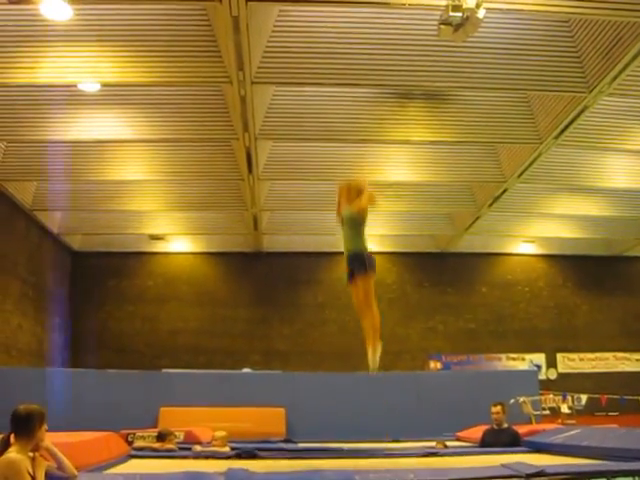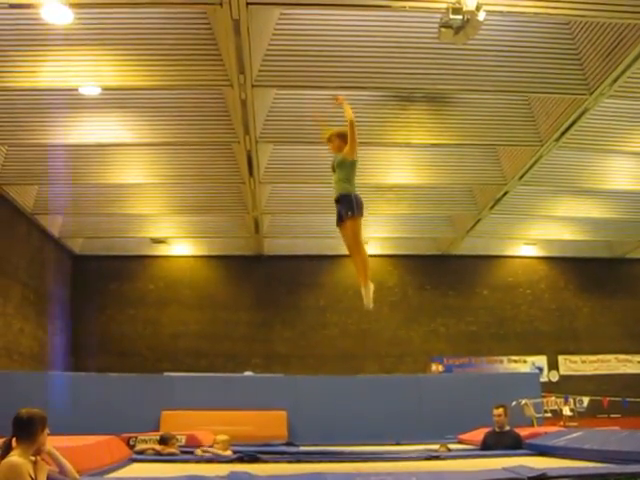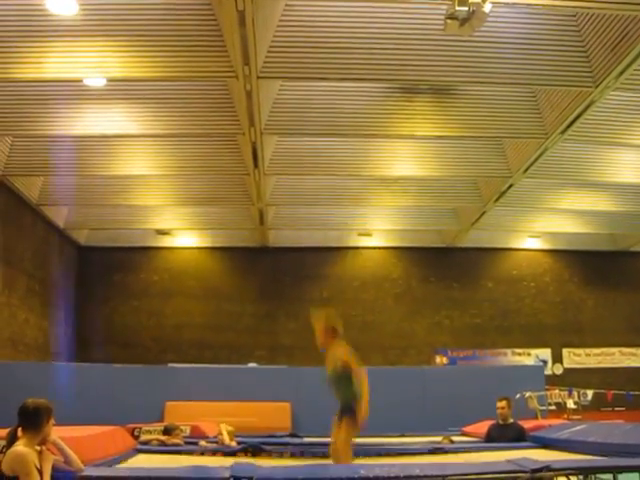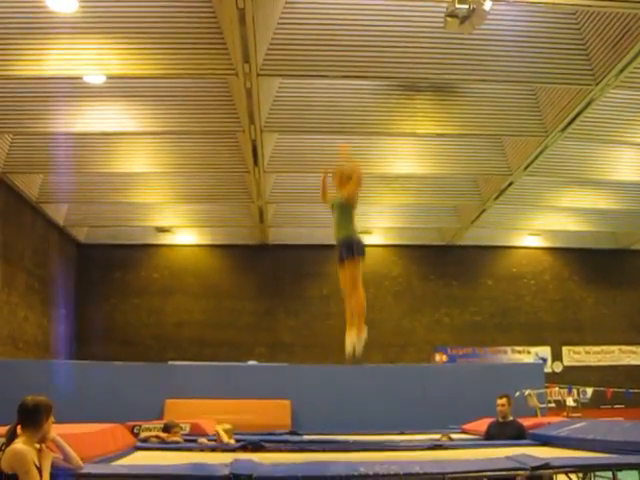
dt=0.5s
person 1, frame 1
left shoulder: (359, 206)
right shoulder: (348, 210)
left elbow: (370, 198)
right elbow: (340, 214)
left wrist: (365, 188)
right wrist: (339, 200)
left hip: (361, 257)
right hip: (352, 259)
left knee: (368, 303)
right knee: (360, 306)
left ankle: (375, 343)
right ankle: (370, 345)
person 1, frame 2
left shoulder: (350, 152)
right shoulder: (340, 157)
left elbow: (351, 123)
left wrist: (345, 105)
left hip: (351, 200)
right hip: (342, 203)
left knee: (356, 245)
right knee: (352, 248)
left ankle: (366, 284)
right ankle: (365, 285)
person 1, frame 3
left shoulder: (343, 353)
right shoulder: (331, 356)
left elbow: (362, 378)
left wrist: (364, 406)
left hip: (352, 407)
right hip: (344, 408)
left knee: (342, 448)
right knee: (335, 448)
person 1, frame 4
left shoulder: (350, 193)
right shoulder: (338, 199)
left elbow: (359, 177)
right elbow: (324, 198)
left wrist: (348, 158)
right wrist: (324, 180)
left hip: (352, 244)
right hip: (343, 245)
left knee: (355, 288)
right knee: (347, 292)
left ankle: (360, 329)
right ankle: (351, 330)
